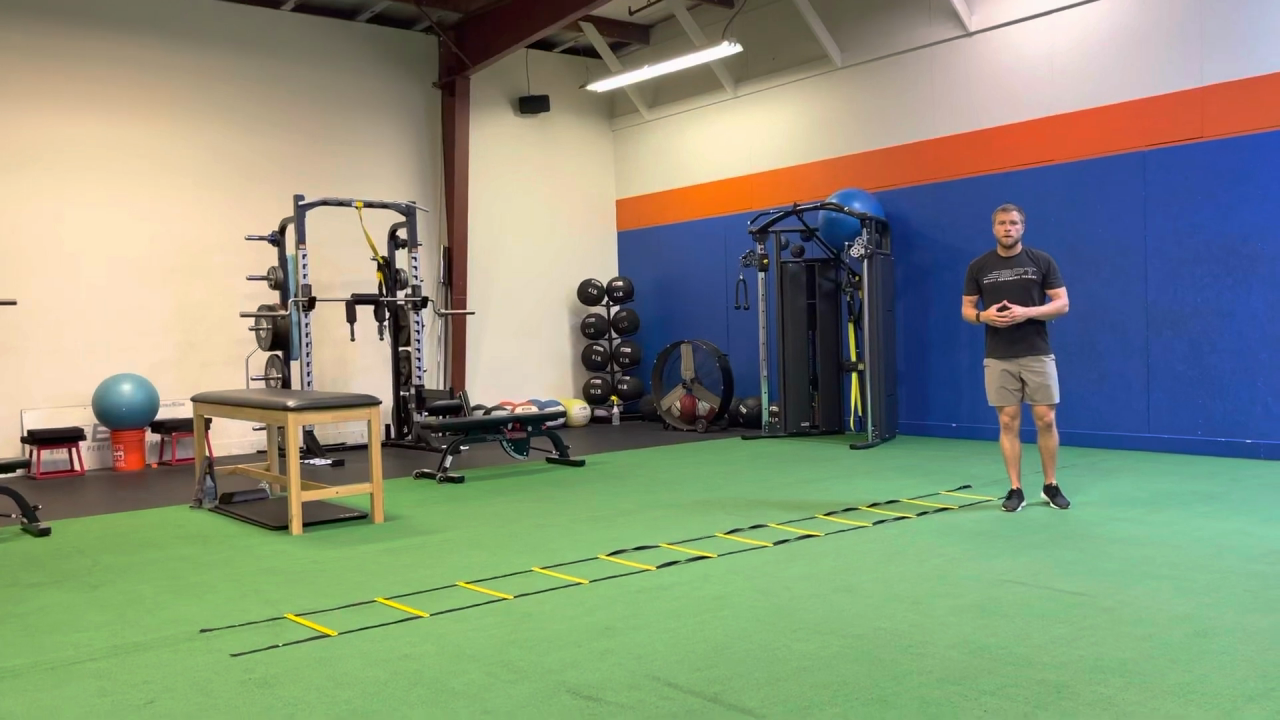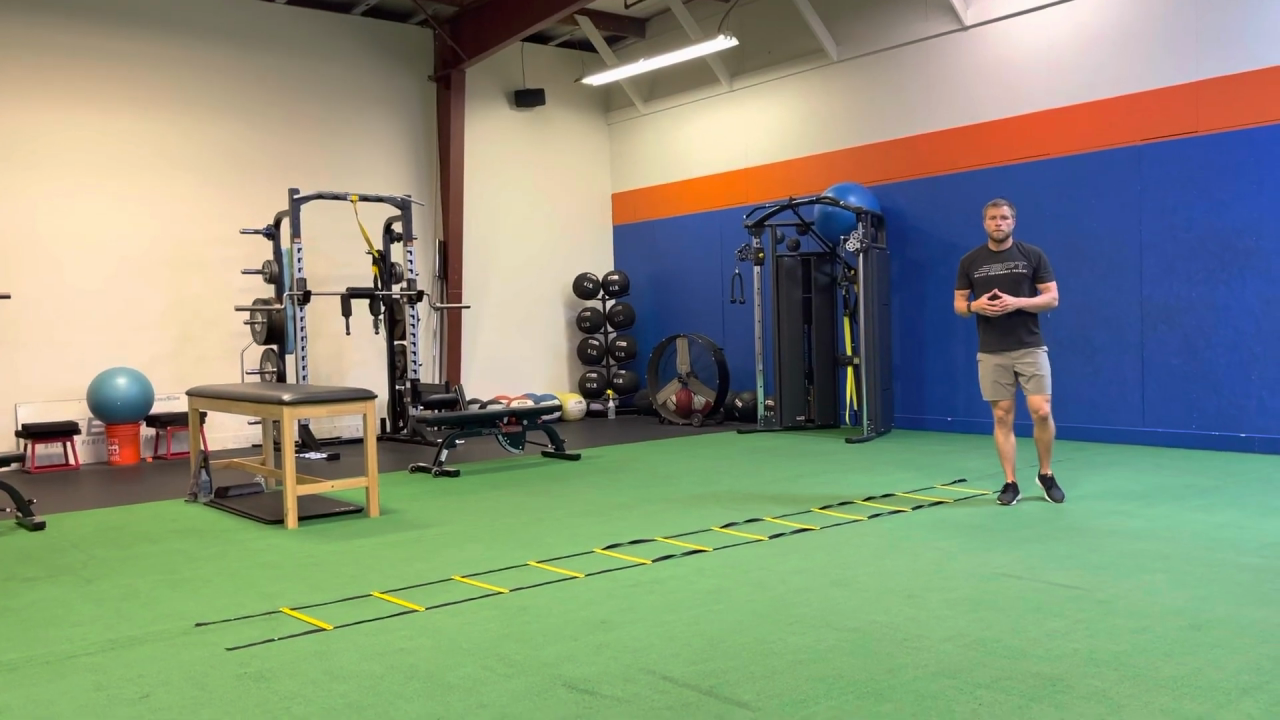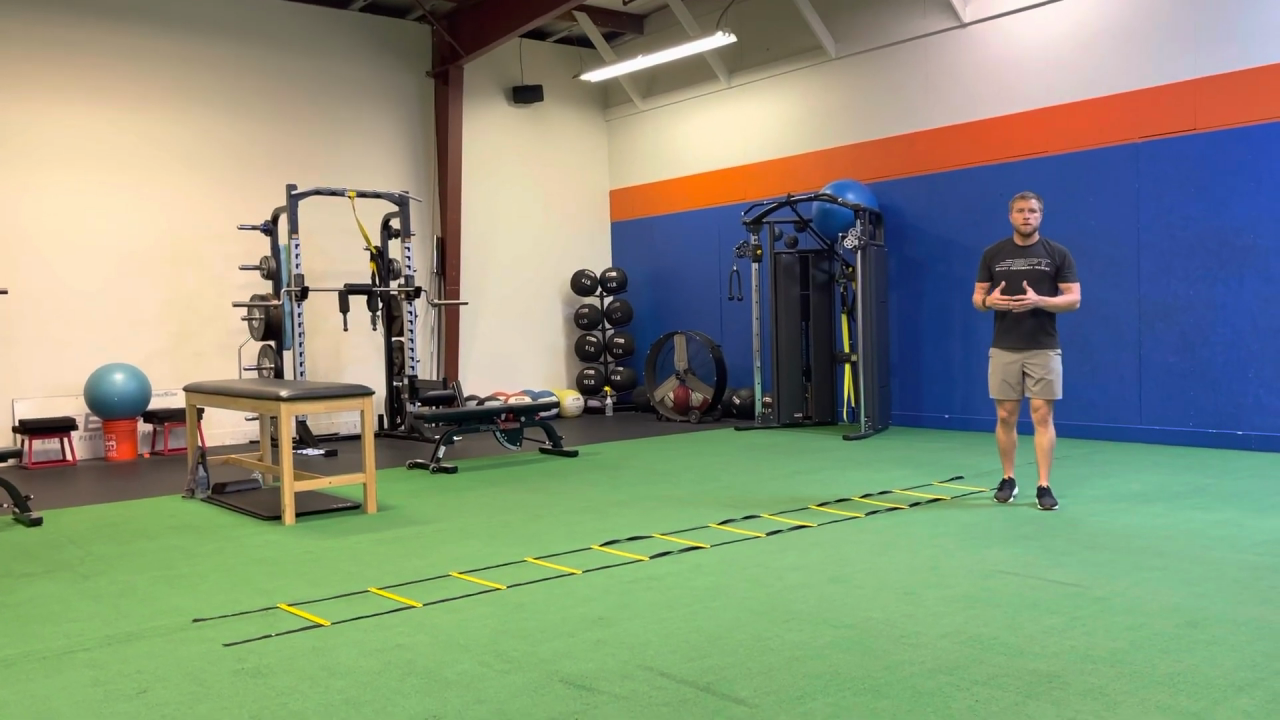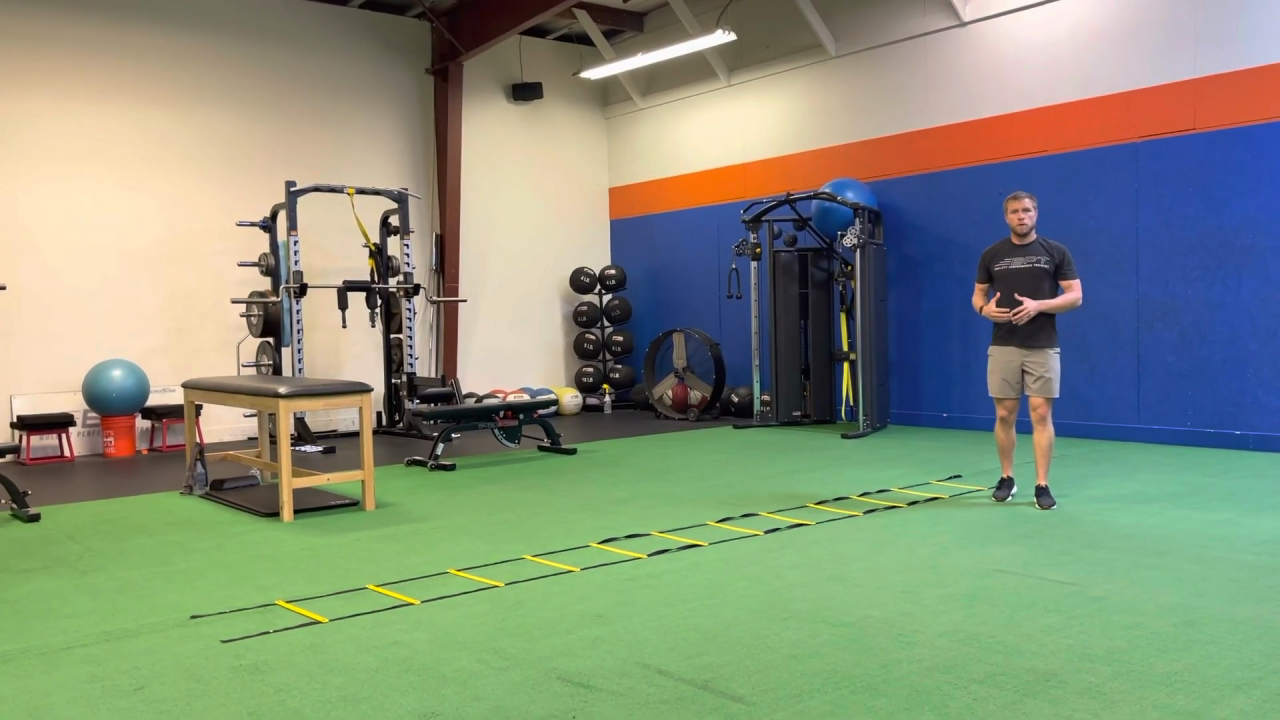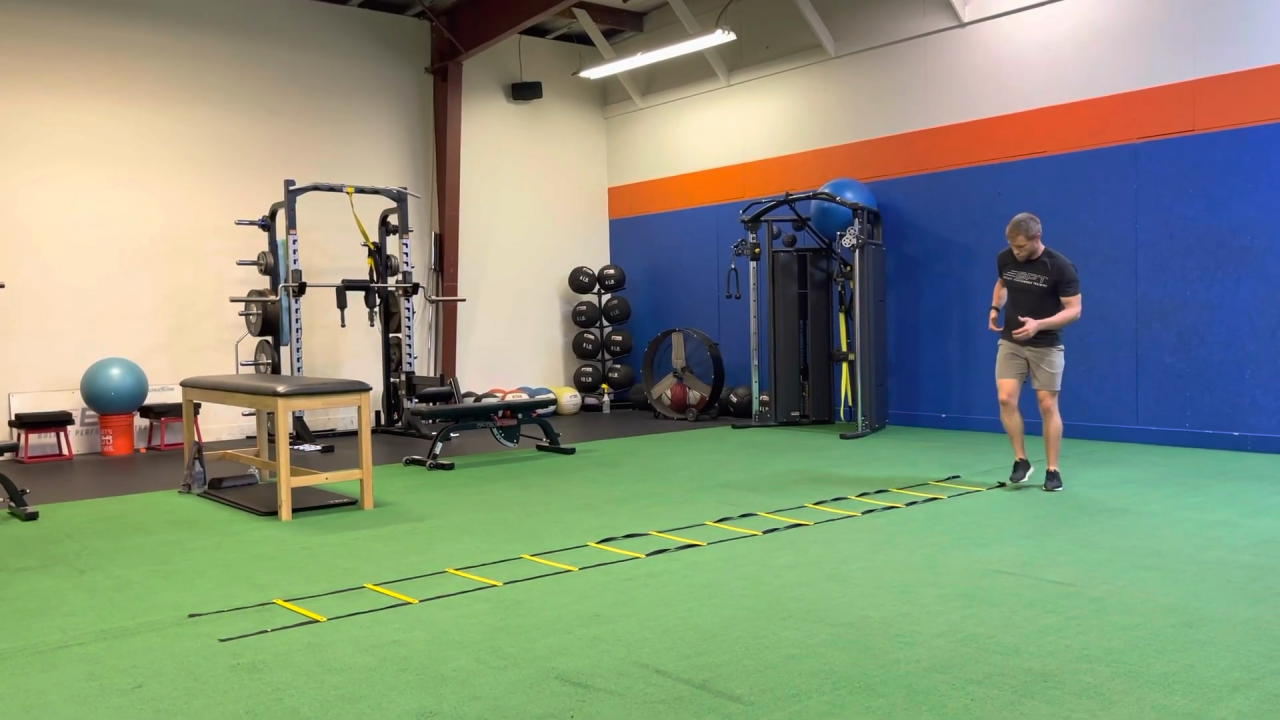
dt=1s
person 1, frame 1
left shoulder: (1042, 261)
right shoulder: (978, 266)
left elbow: (1062, 304)
right elbow: (967, 308)
left wrist: (1027, 312)
right wrist: (983, 316)
left hip: (1038, 355)
right hip: (998, 358)
left knee: (1046, 420)
right knee: (1008, 422)
left ankle: (1050, 485)
right ankle: (1015, 489)
person 1, frame 2
left shoulder: (1033, 255)
right shoulder: (970, 261)
left elbow: (1052, 298)
right elbow: (958, 304)
left wrist: (1017, 302)
right wrist: (975, 306)
left hip: (1030, 347)
right hip: (991, 352)
left knee: (1042, 412)
right knee: (1002, 417)
left ankle: (1046, 475)
right ankle: (1010, 482)
person 1, frame 3
left shoulder: (1058, 254)
right shoulder: (993, 254)
left elbow: (1074, 299)
right elbow: (978, 296)
left wrist: (1038, 301)
right wrist: (989, 301)
left hip: (1044, 349)
right hip: (1004, 349)
left knee: (1043, 416)
right knee: (1005, 416)
left ankle: (1044, 485)
right ankle: (1008, 479)
person 1, frame 4
left shoulder: (1056, 252)
right shoulder: (991, 254)
left elbow: (1075, 296)
right elbow: (978, 295)
left wrist: (1039, 306)
right wrist: (986, 310)
left hip: (1043, 348)
right hip: (1003, 347)
left knee: (1041, 414)
right knee: (1004, 415)
left ankle: (1042, 485)
right ankle: (1006, 478)
person 1, frame 5
left shoulder: (1061, 266)
right shoulder: (1005, 258)
left elbow: (1074, 310)
left wrist: (1039, 324)
right wrist: (995, 309)
left hip: (1046, 345)
right hip: (1011, 342)
left knee: (1048, 406)
right knee: (1006, 398)
left ankle: (1052, 470)
right ankle: (1021, 460)
